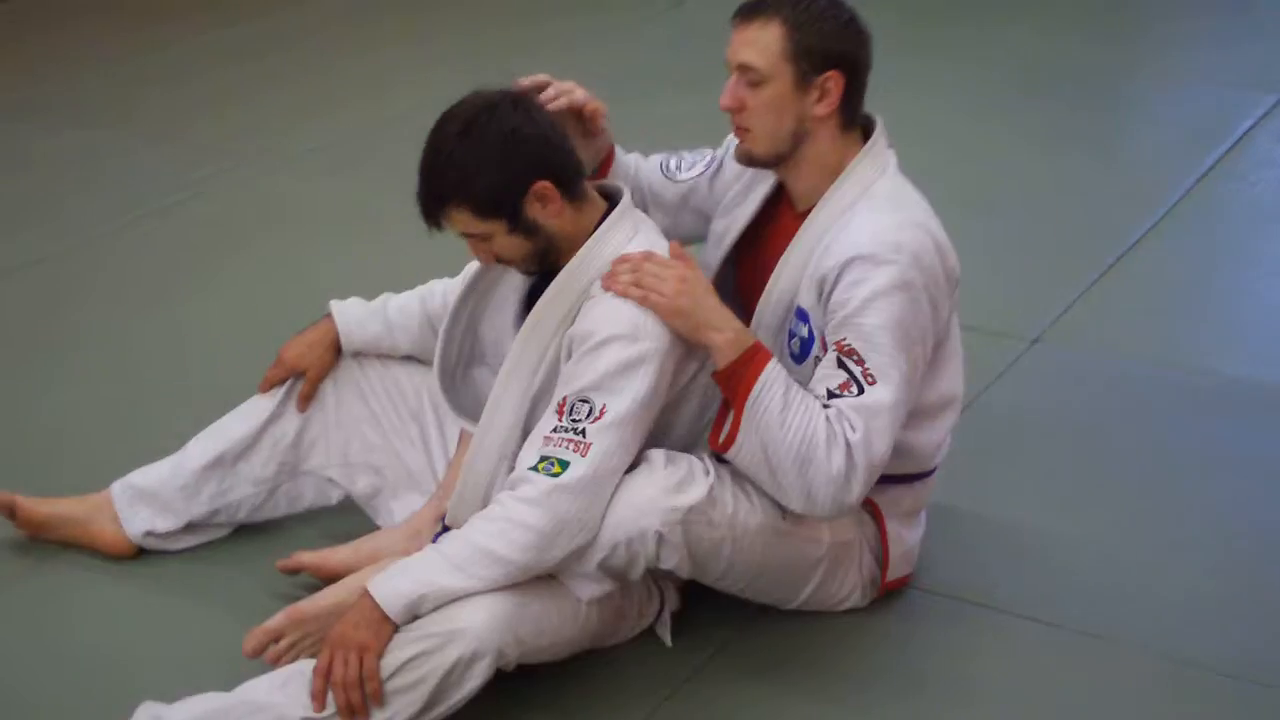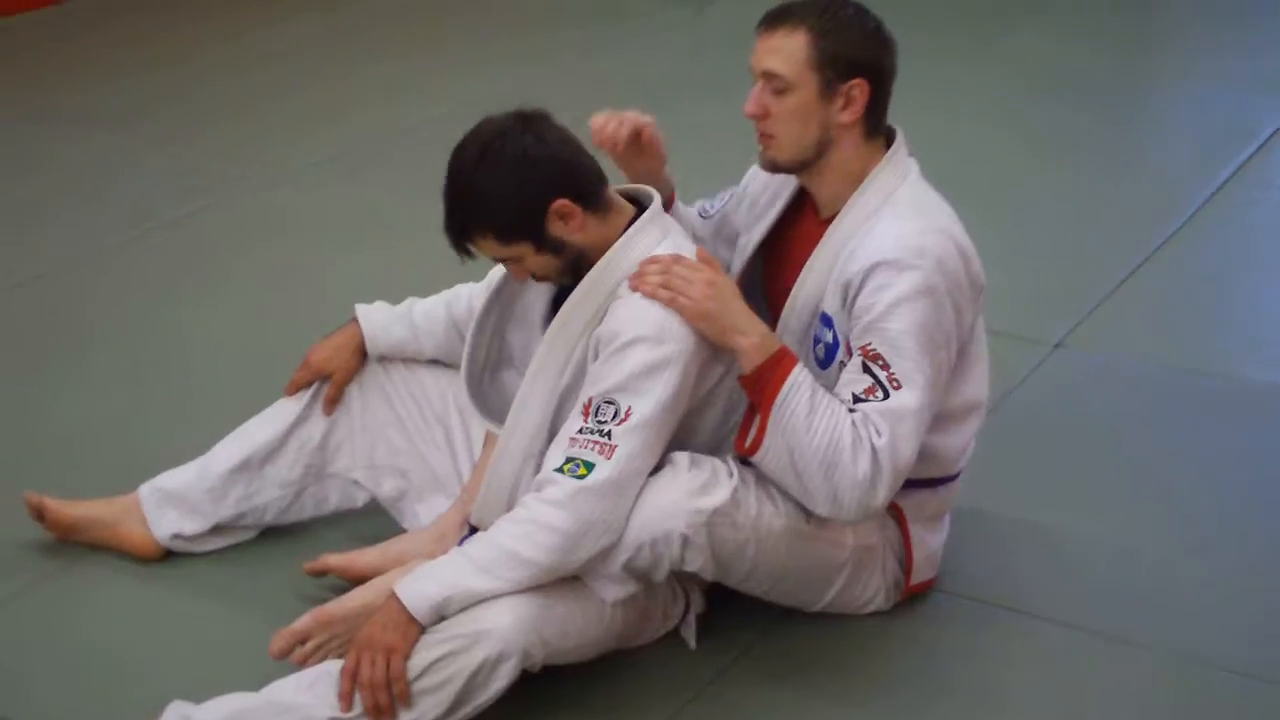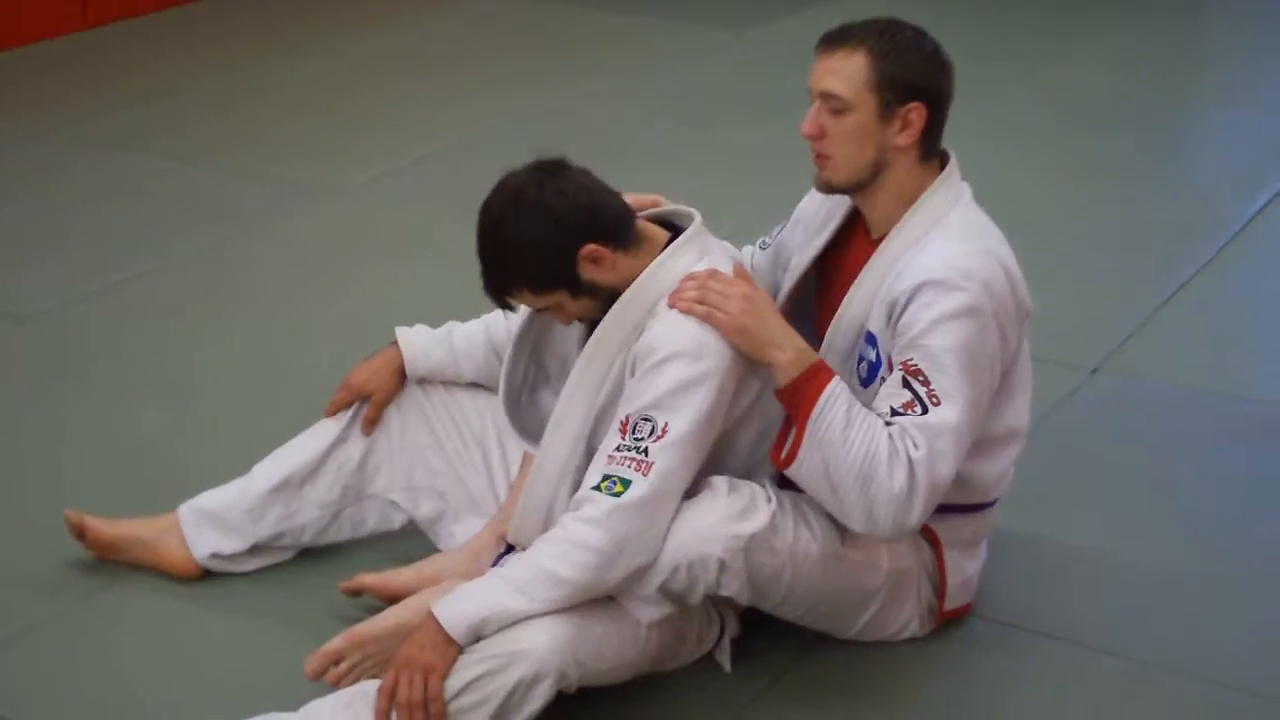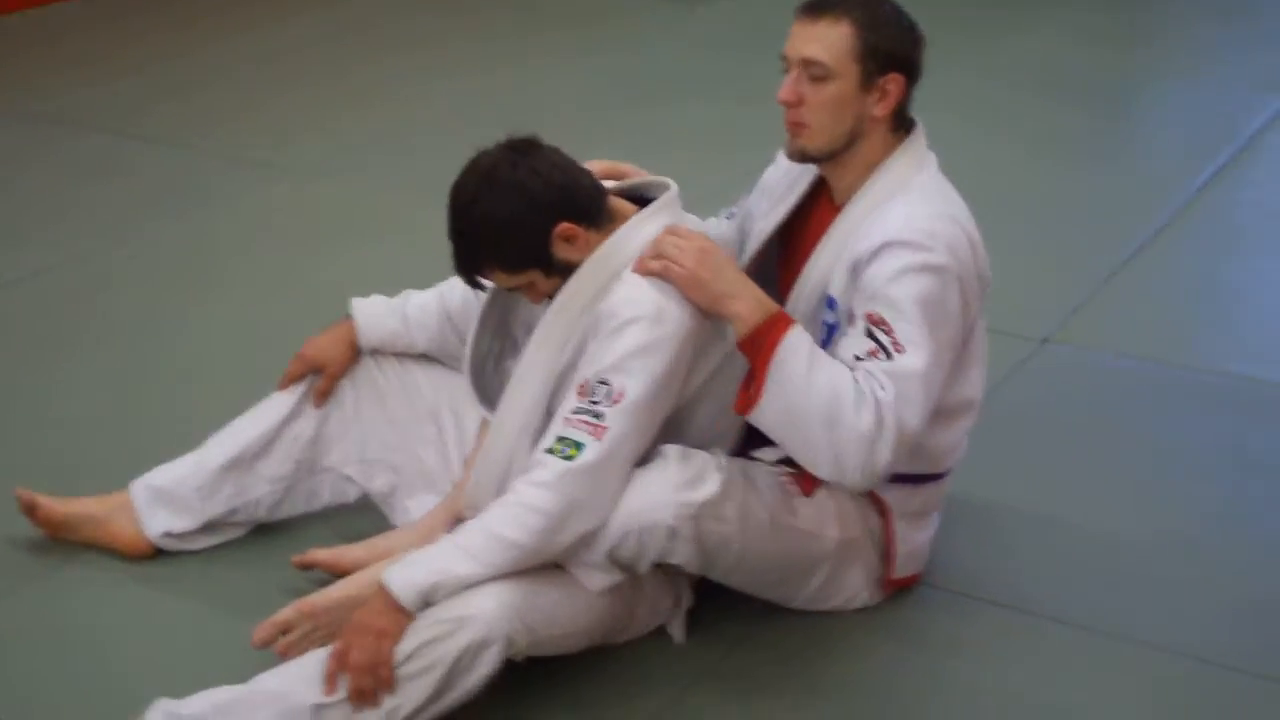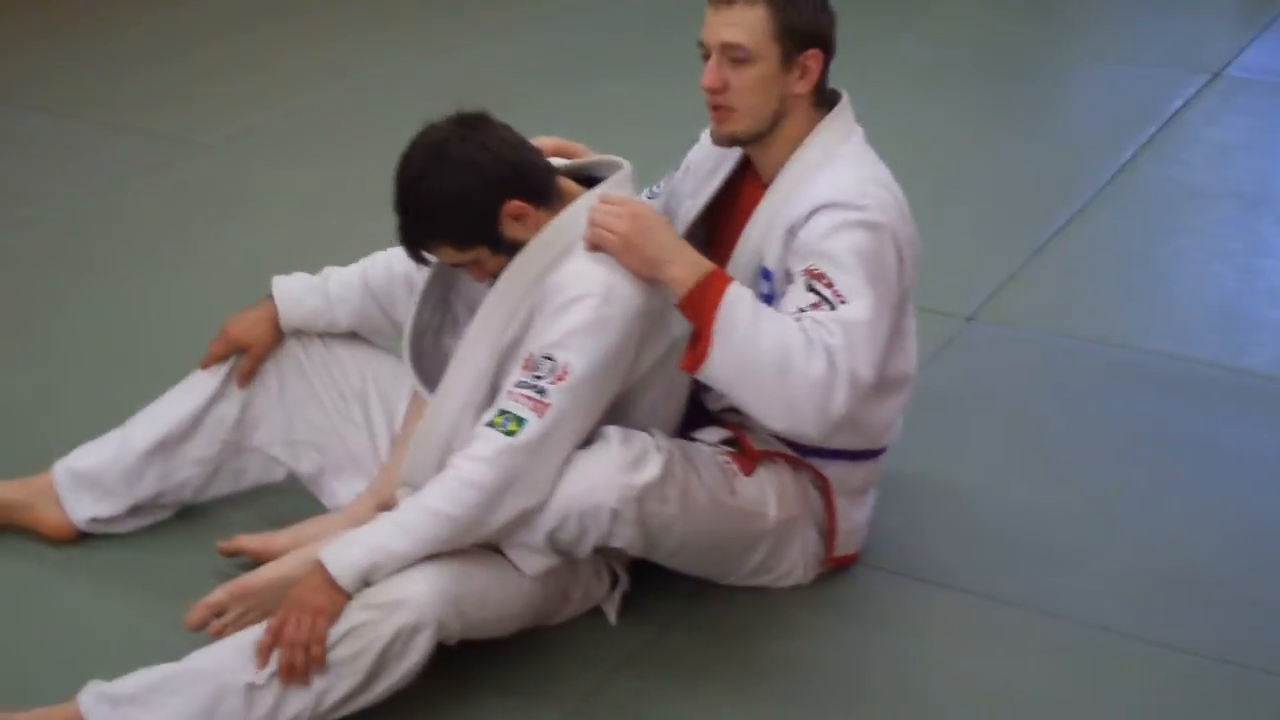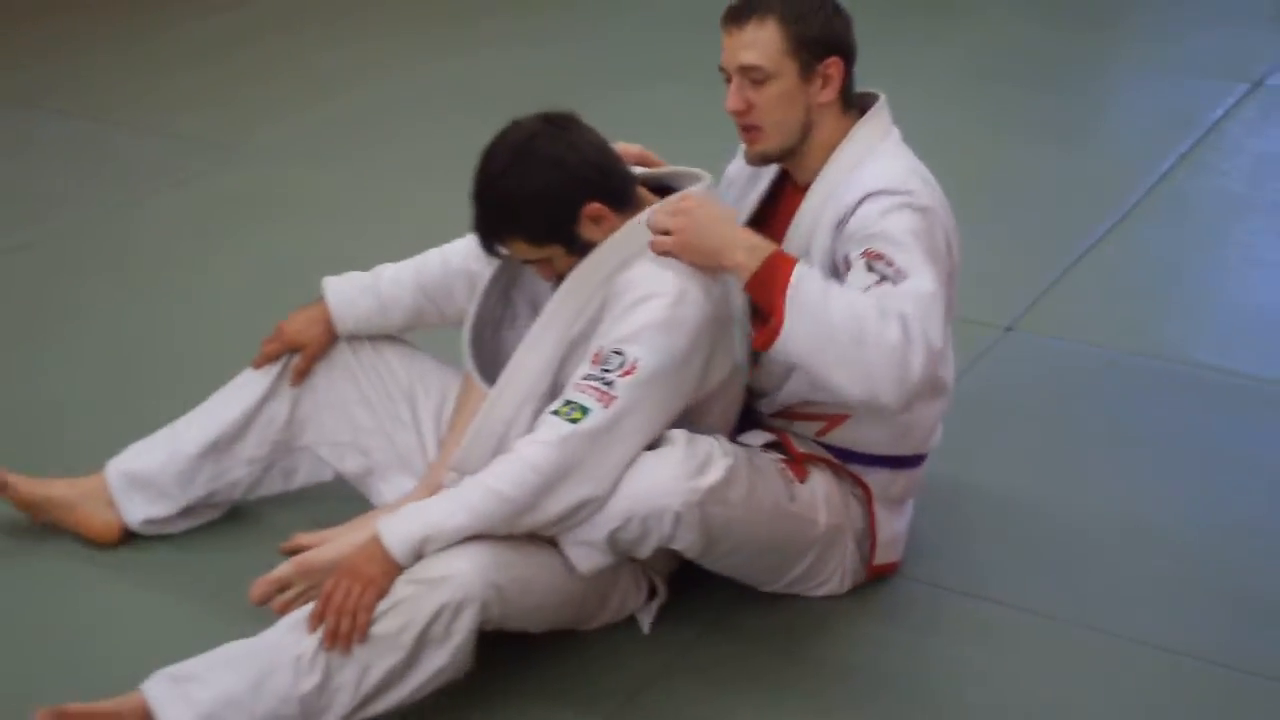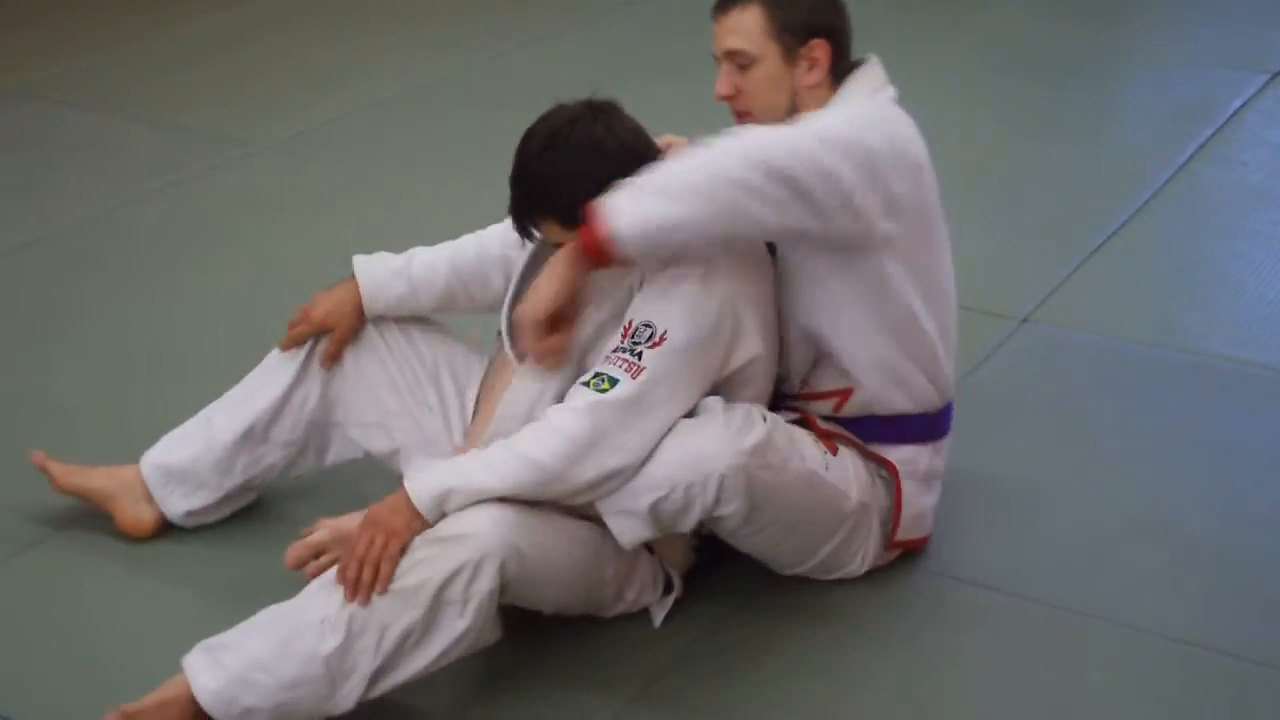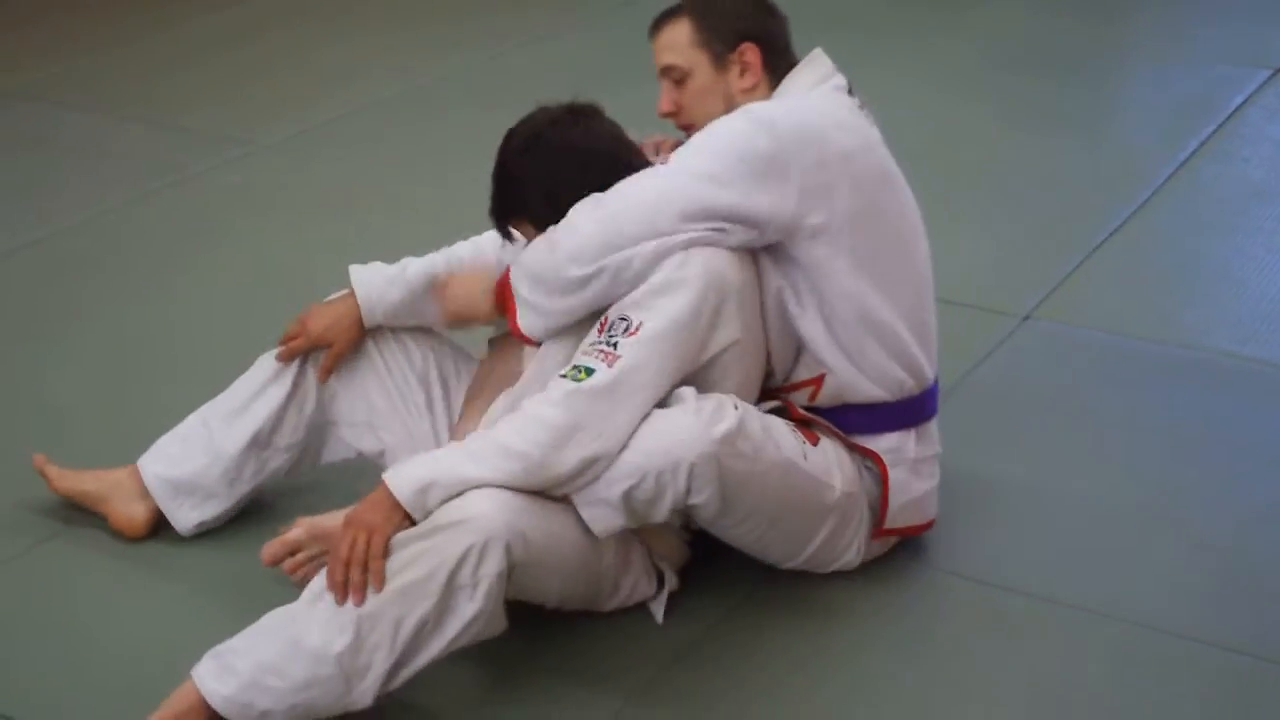
dt=0.3s
person 1, frame 1
left shoulder: (629, 321)
right shoulder: (557, 231)
left elbow: (550, 516)
right elbow: (465, 303)
left wrist: (385, 599)
right wrist: (338, 328)
right hip: (510, 471)
left knee: (466, 626)
right knee: (326, 387)
right ankle: (125, 514)
person 1, frame 2
left shoulder: (654, 325)
right shoulder: (590, 237)
left elbow: (574, 518)
right elbow: (490, 309)
left wrist: (412, 601)
right wrist: (365, 332)
right hip: (540, 474)
left knee: (493, 625)
right knee: (353, 391)
right ankle: (153, 517)
person 1, frame 3
left shoulder: (689, 344)
right shoulder: (639, 249)
left elbow: (612, 537)
right elbow: (522, 335)
left wrist: (452, 623)
right wrist: (405, 355)
right hip: (581, 494)
left knee: (528, 647)
right knee: (392, 411)
right ankle: (193, 537)
person 1, frame 4
left shoulder: (649, 311)
right shoulder: (604, 222)
left elbow: (563, 501)
right elbow: (481, 307)
left wrist: (403, 590)
right wrist: (361, 329)
right hip: (536, 466)
left knee: (474, 613)
right knee: (351, 386)
right ankle: (145, 514)
person 1, frame 5
left shoulder: (599, 296)
right shoulder: (545, 201)
left elbow: (502, 478)
right elbow: (413, 277)
left wrist: (342, 571)
right wrist: (285, 307)
right hip: (467, 445)
left knee: (411, 599)
right knee: (275, 363)
right ankle: (73, 496)
person 1, frame 6
left shoulder: (672, 301)
right shoulder: (603, 211)
left elbow: (562, 469)
right elbow: (471, 270)
left wrist: (397, 543)
right wrist: (335, 309)
right hip: (511, 451)
left knee: (456, 576)
right knee: (321, 363)
right ankle: (122, 497)
person 1, frame 7
left shoulder: (706, 280)
left elbow: (593, 438)
right elbow: (504, 253)
left wrist: (423, 496)
right wrist: (365, 290)
left hip: (624, 536)
right hip: (543, 446)
left knee: (477, 536)
right knee: (347, 339)
right ankle: (163, 486)
person 1, frame 8
left shoulder: (694, 274)
left elbow: (575, 426)
right wrist: (362, 301)
left hip: (621, 534)
left knee: (484, 521)
right knee: (341, 344)
right ankle: (153, 489)
person 2, frame 1
left shoulder: (887, 255)
right shoulder: (758, 163)
left elbow: (832, 476)
right elbow: (642, 198)
left wrist: (720, 333)
right wrist: (592, 150)
left hip: (839, 529)
right hip: (750, 442)
left knee: (651, 501)
person 2, frame 2
left shoulder: (910, 262)
right shoulder: (786, 174)
left elbow: (857, 481)
right elbow: (695, 249)
left wrist: (746, 338)
right wrist: (648, 185)
left hip: (864, 530)
right hip: (776, 442)
left knee: (678, 504)
person 2, frame 3
left shoulder: (957, 282)
right shoulder: (841, 199)
left elbow: (893, 497)
right elbow: (756, 285)
left wrist: (784, 353)
left hip: (900, 556)
right hip: (817, 468)
left knee: (717, 531)
person 2, frame 4
left shoulder: (919, 243)
right shoulder: (806, 167)
left elbow: (864, 443)
right elbow: (722, 254)
left wrist: (742, 305)
left hip: (854, 520)
right hip: (772, 437)
left knee: (668, 496)
person 2, frame 5
left shoulder: (850, 210)
right shoulder: (731, 145)
left elbow: (815, 396)
right elbow: (654, 226)
left wrist: (681, 268)
left hip: (795, 493)
right hip: (701, 413)
left knee: (611, 480)
person 2, frame 6
left shoulder: (893, 201)
right shoulder: (771, 157)
left elbow: (894, 363)
right elbow: (695, 265)
left wrist: (745, 254)
left hip: (836, 496)
right hip: (745, 421)
left knee: (678, 482)
person 2, frame 7
left shoulder: (865, 141)
right shoulder: (810, 136)
left elbow: (744, 177)
left wrist: (578, 252)
right wrist: (687, 168)
left hip: (861, 478)
right hip: (789, 409)
left knee: (723, 448)
person 2, frame 8
left shoulder: (774, 137)
right shoulder: (818, 123)
left elbow: (603, 245)
left wrist: (499, 295)
left hip: (858, 478)
right hip: (800, 414)
left knee: (700, 435)
